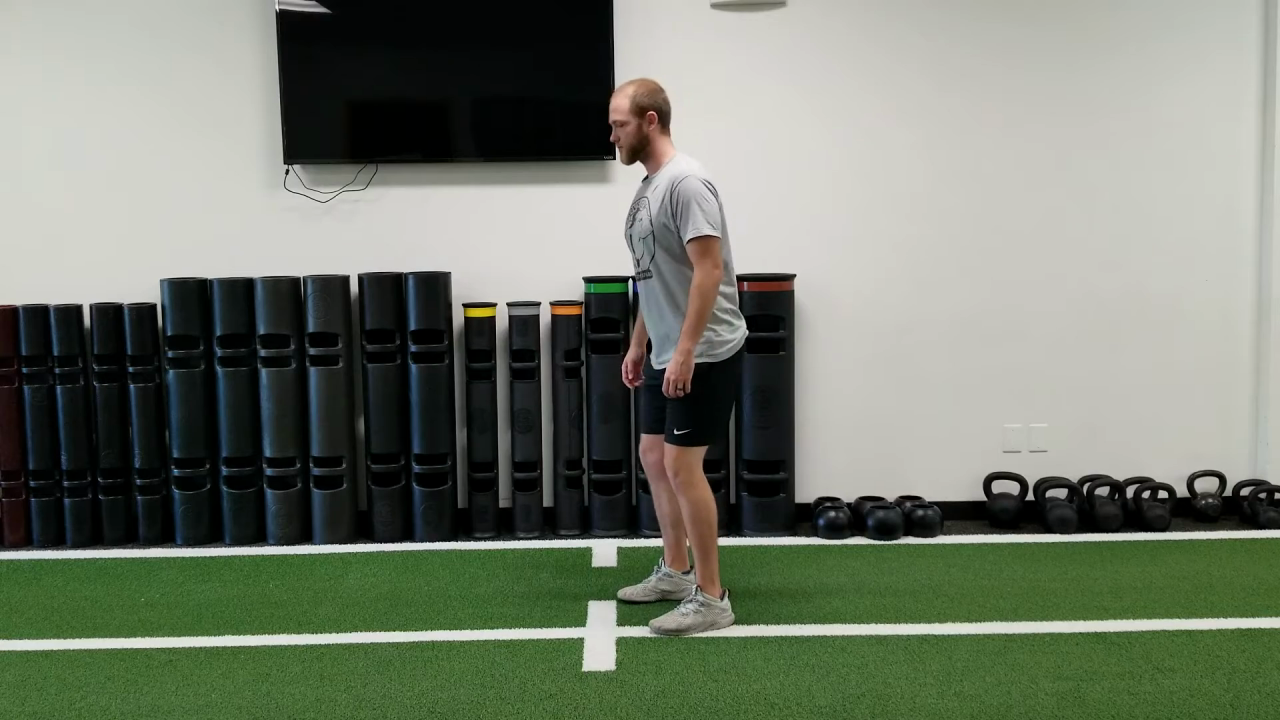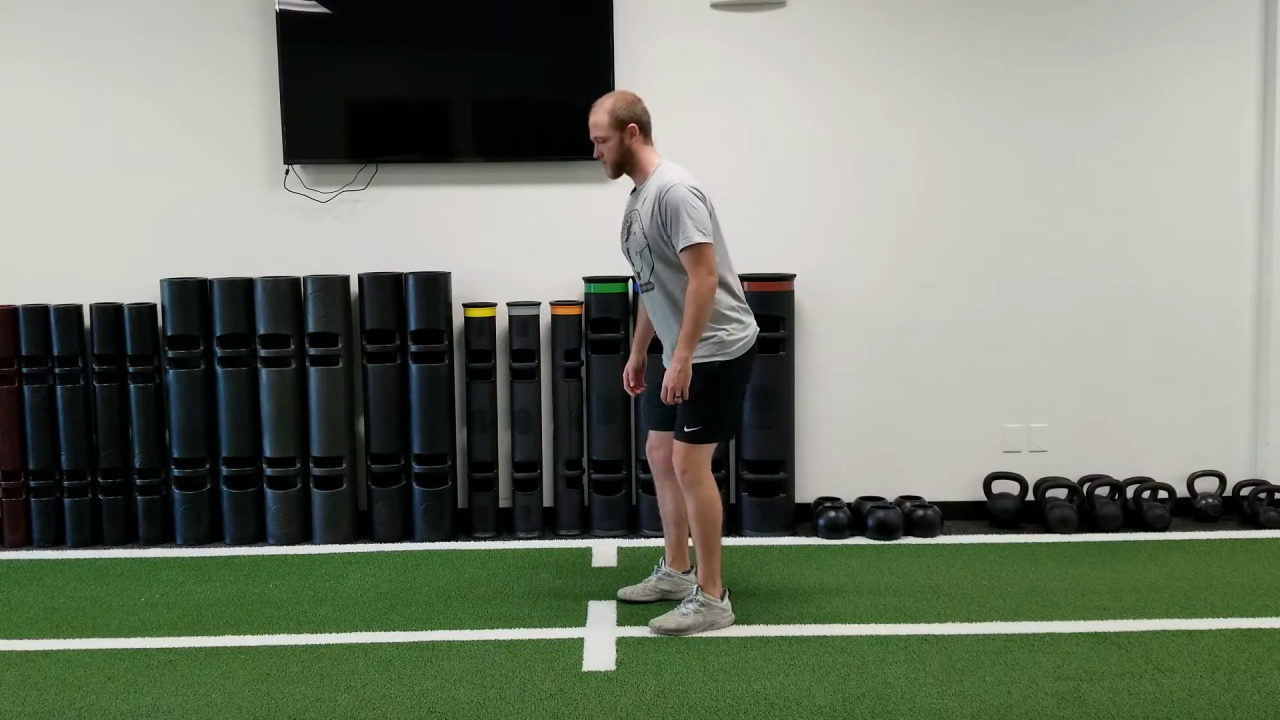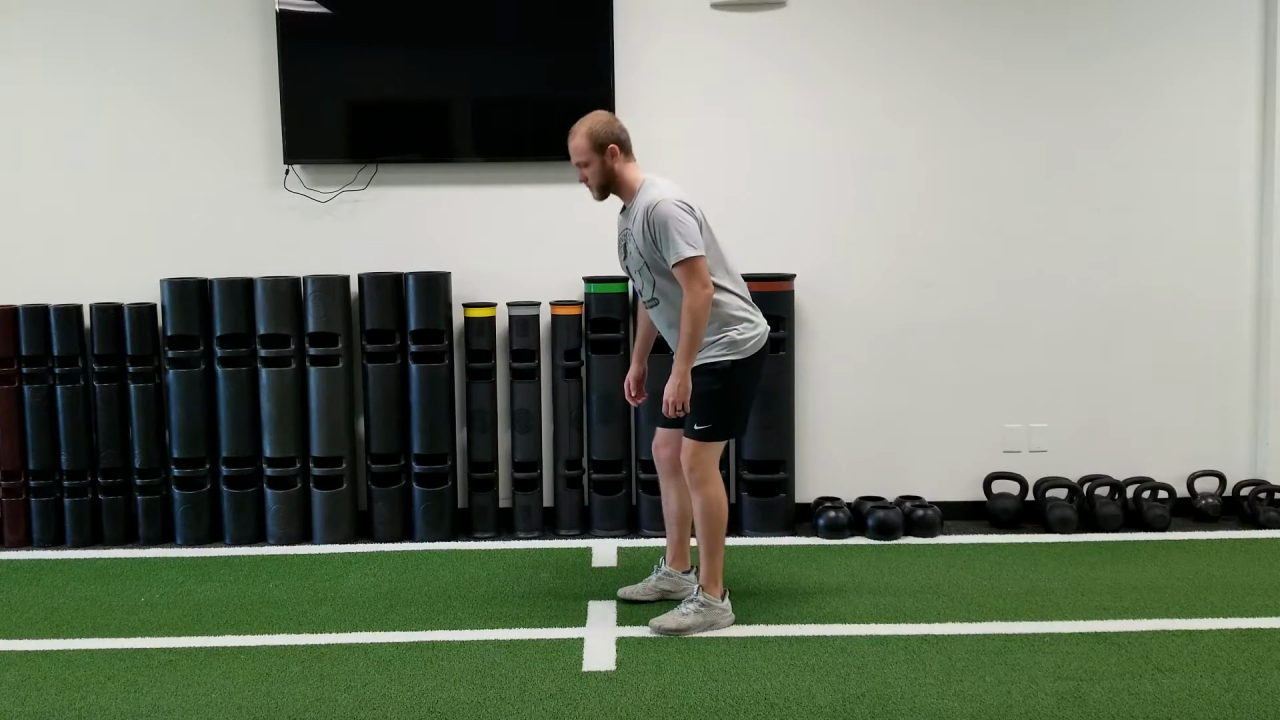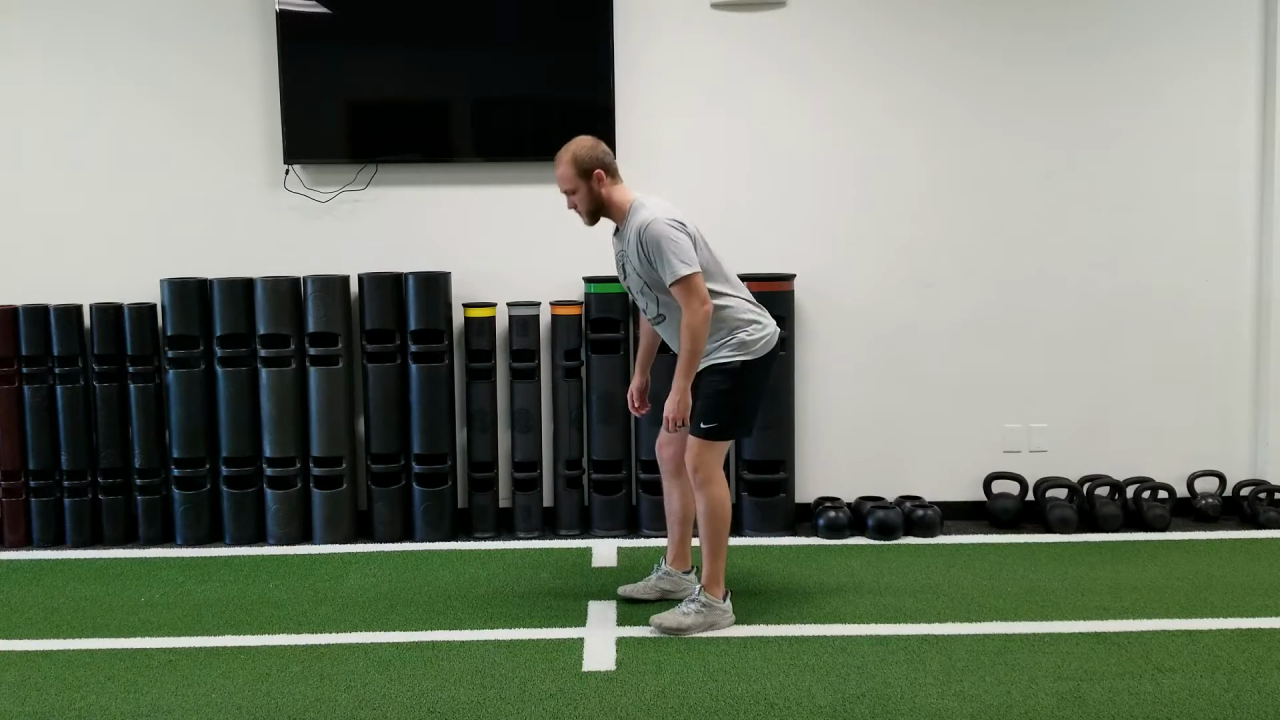
dt=0.2s
person 1, frame 1
left shoulder: (685, 182)
right shoulder: (650, 186)
left elbow: (708, 270)
left wrist: (686, 351)
right wrist: (637, 345)
left hip: (702, 355)
right hip: (665, 354)
left knee: (681, 466)
right knee: (653, 457)
left ankle: (710, 597)
right ankle: (675, 572)
person 1, frame 2
left shoulder: (673, 189)
right shoulder: (641, 195)
left elbow: (703, 276)
left wrist: (683, 358)
right wrist: (637, 352)
left hip: (715, 350)
right hip: (684, 351)
left knee: (689, 464)
right knee: (660, 456)
left ankle: (712, 597)
right ankle: (676, 571)
person 1, frame 3
left shoulder: (662, 204)
right shoulder: (632, 210)
left elbow: (699, 288)
left wrist: (681, 371)
right wrist: (638, 362)
left hip: (729, 347)
right hip: (698, 351)
left knee: (696, 462)
right knee: (666, 455)
left ankle: (712, 597)
right ankle: (675, 571)
person 1, frame 4
left shoulder: (653, 224)
right shoulder: (625, 230)
left elbow: (698, 305)
right elbow: (653, 308)
left wrist: (681, 388)
right wrist: (640, 373)
left hip: (740, 346)
right hip: (711, 350)
left knee: (700, 462)
right knee: (669, 453)
left ankle: (713, 598)
right ankle: (676, 570)
